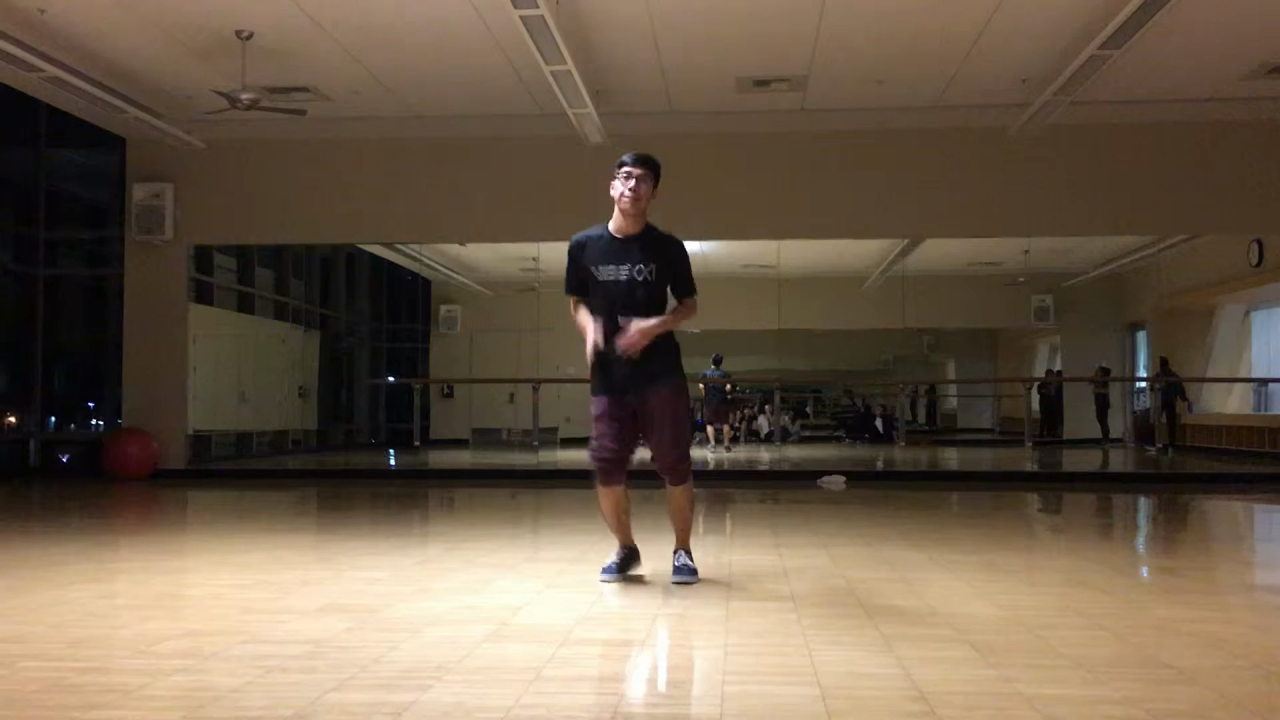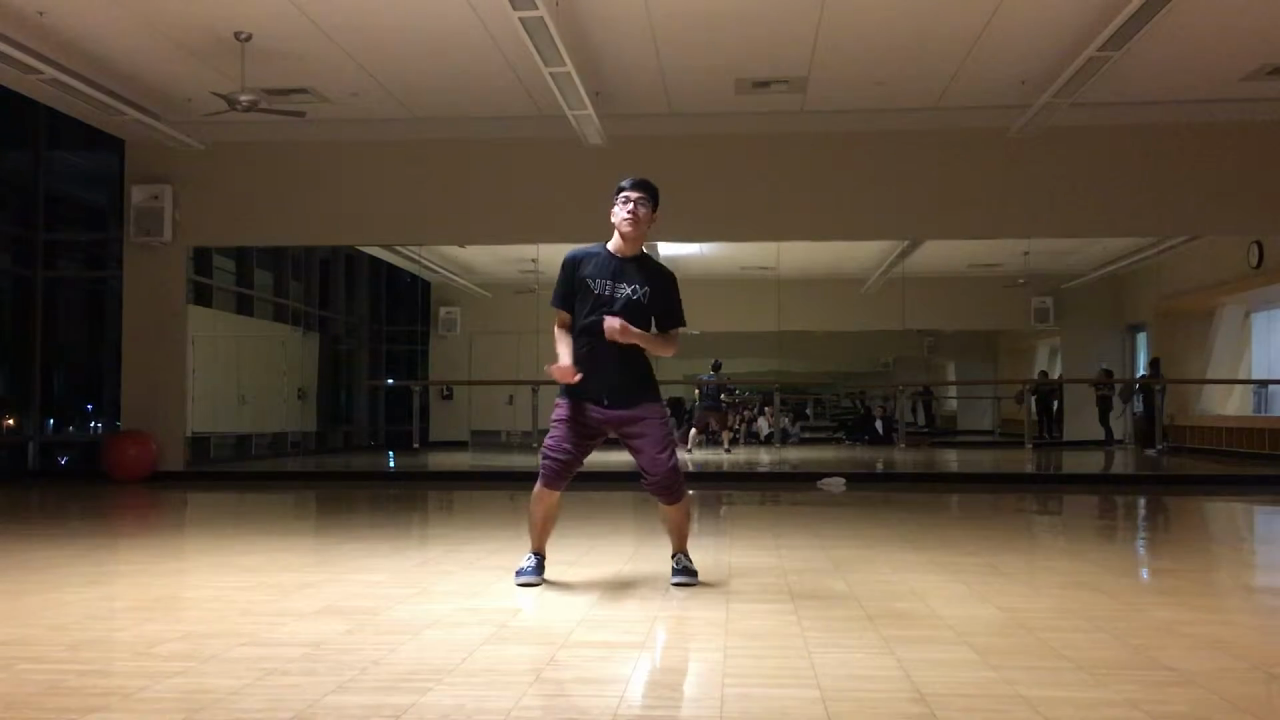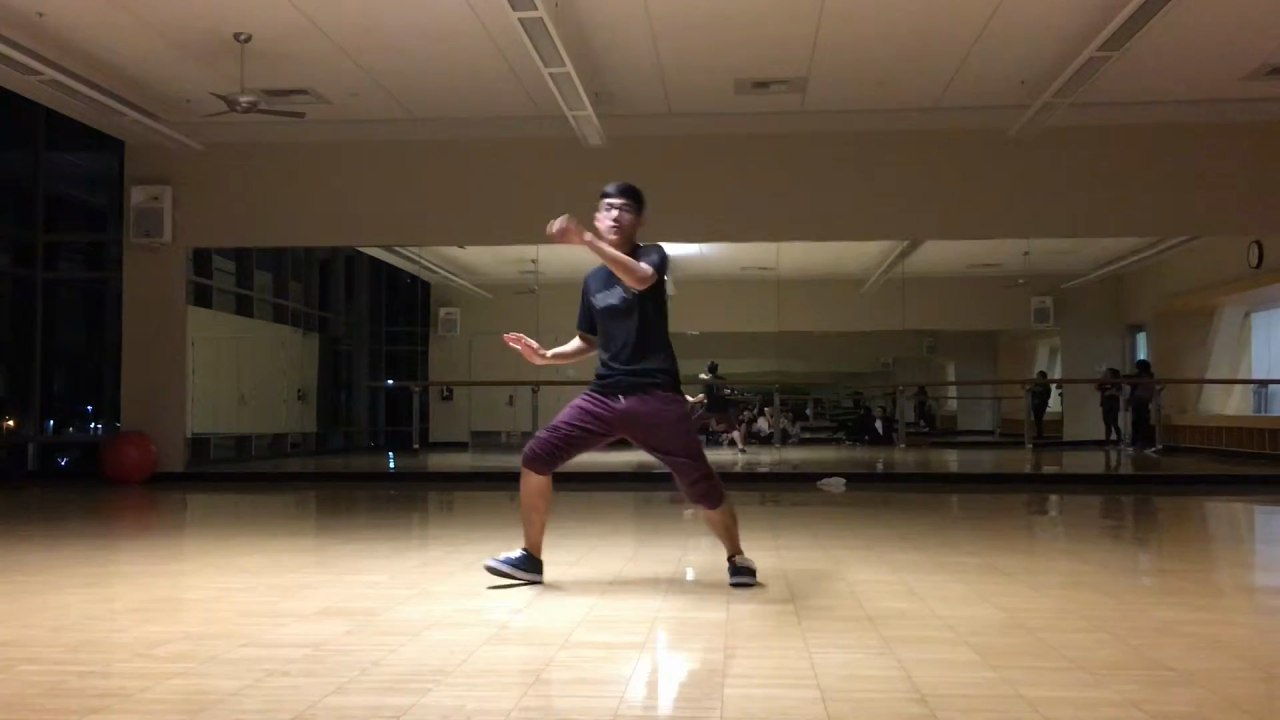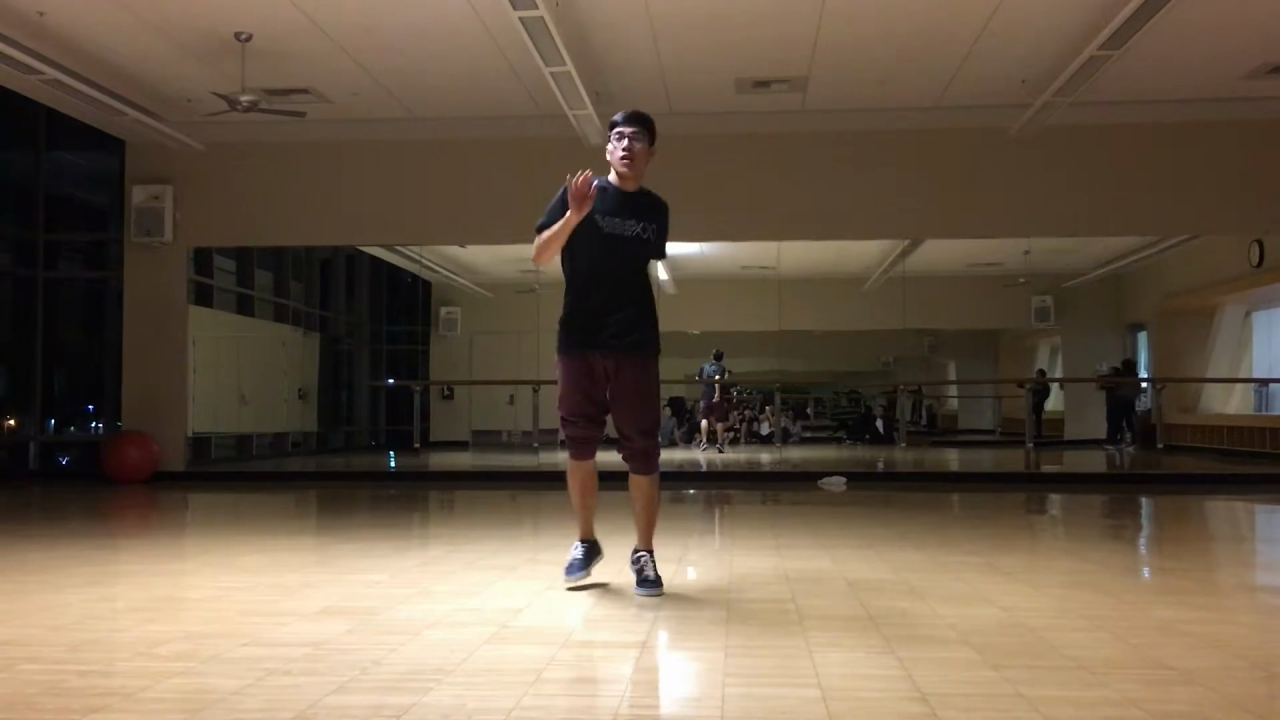
dt=0.5s
person 1, frame 1
left shoulder: (668, 248)
right shoulder: (584, 245)
left elbow: (689, 305)
right elbow: (576, 305)
left wrist: (655, 326)
right wrist: (590, 326)
left hip: (660, 374)
right hip: (609, 378)
left knee: (674, 464)
right knee: (607, 467)
left ankle: (682, 551)
right ankle: (626, 550)
person 1, frame 2
left shoulder: (660, 278)
right shoulder: (578, 261)
left elbow: (669, 345)
right elbow: (562, 323)
left wrist: (633, 335)
right wrist: (563, 359)
left hip: (637, 397)
right hip: (581, 394)
left knee: (666, 479)
right knee: (553, 473)
left ankle: (680, 555)
right ankle: (535, 555)
person 1, frame 3
left shoulder: (650, 257)
right shoulder: (592, 280)
left elbow: (638, 278)
left wrist: (585, 240)
right wrist: (545, 356)
left hip: (655, 394)
right hip: (604, 395)
left knee: (701, 484)
right knee: (536, 456)
left ankle: (736, 556)
right ankle: (530, 556)
person 1, frame 4
left shoulder: (657, 210)
right shoulder: (580, 193)
right elbow: (541, 255)
right wrist: (576, 211)
left hip: (635, 343)
right hip: (580, 341)
left knee: (641, 447)
right knee: (581, 441)
left ankle: (644, 553)
right ankle: (585, 541)
